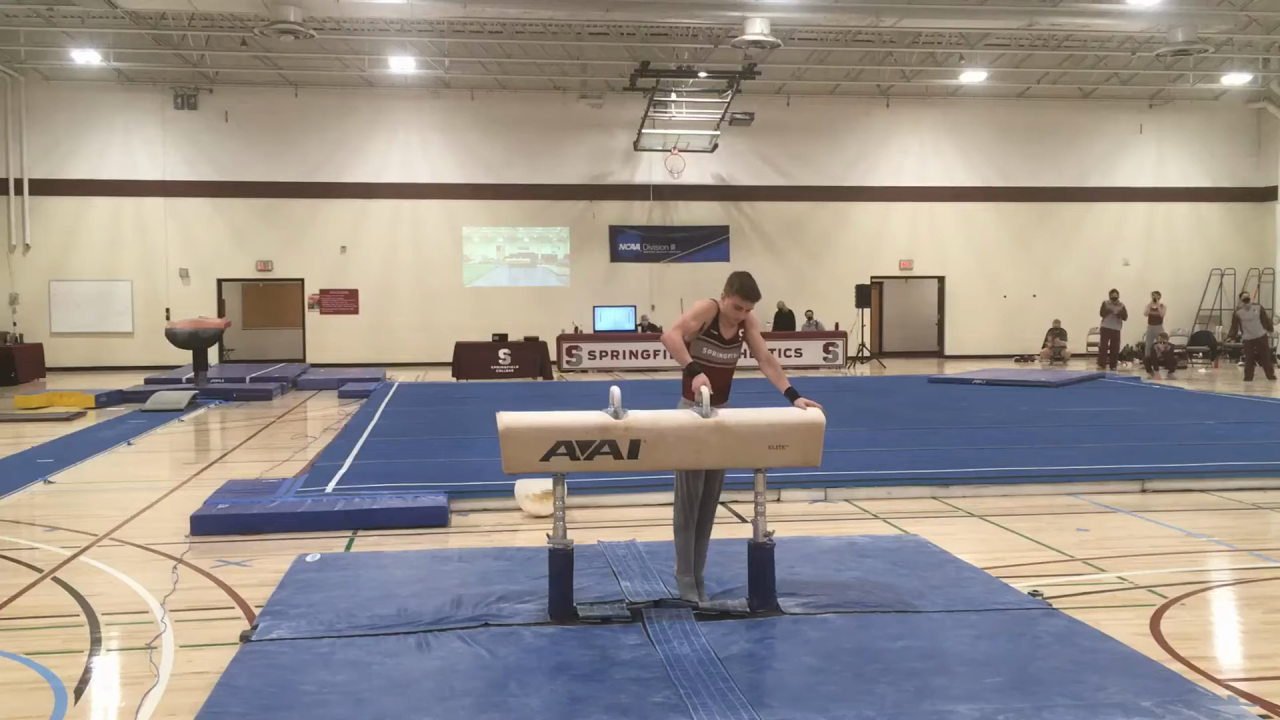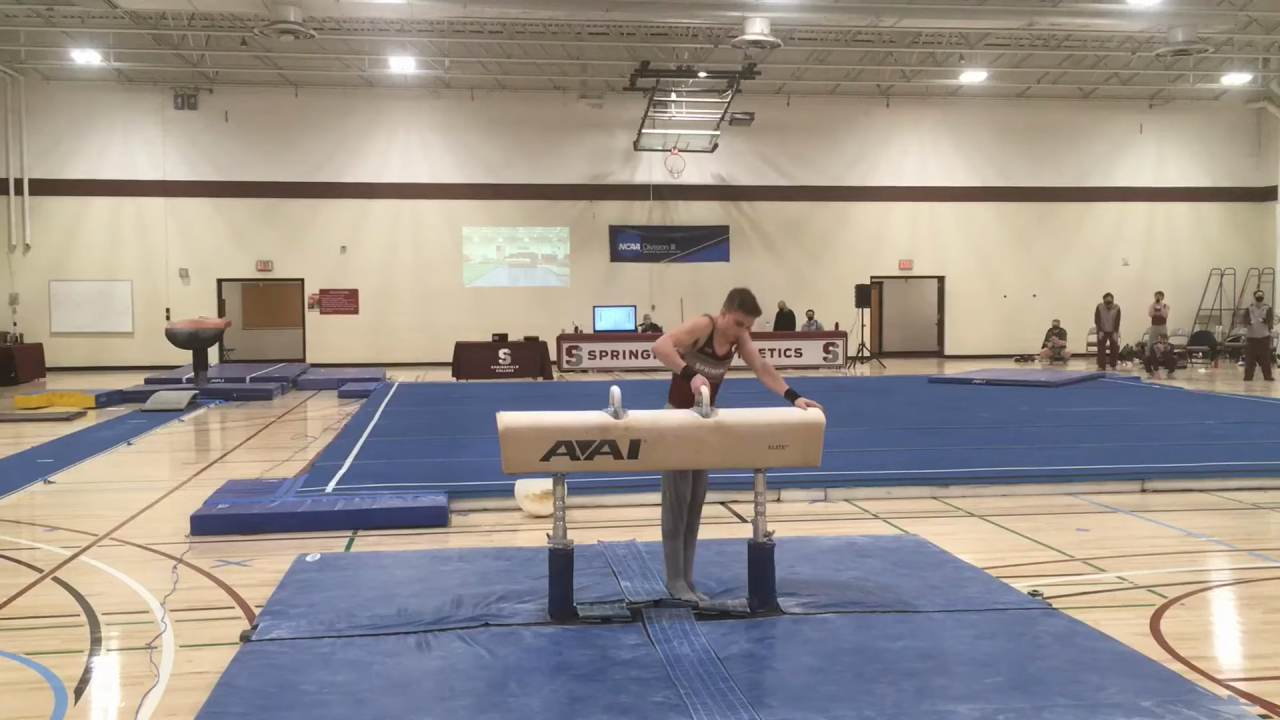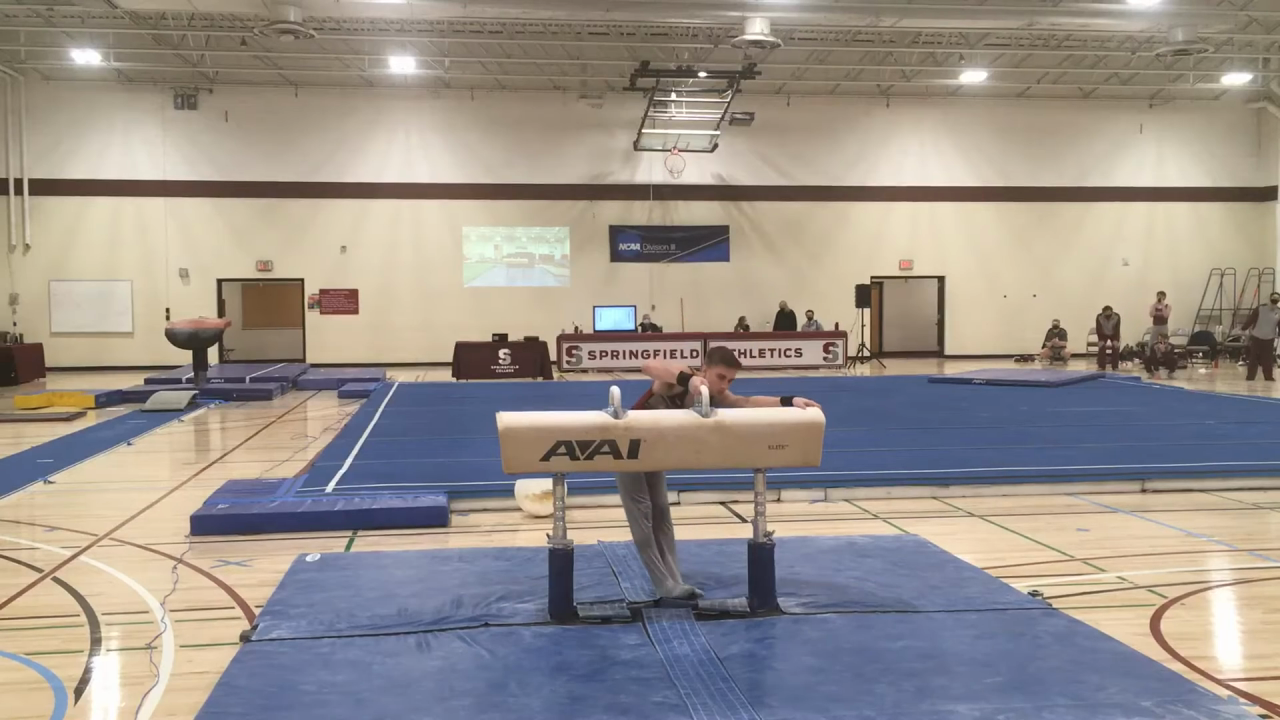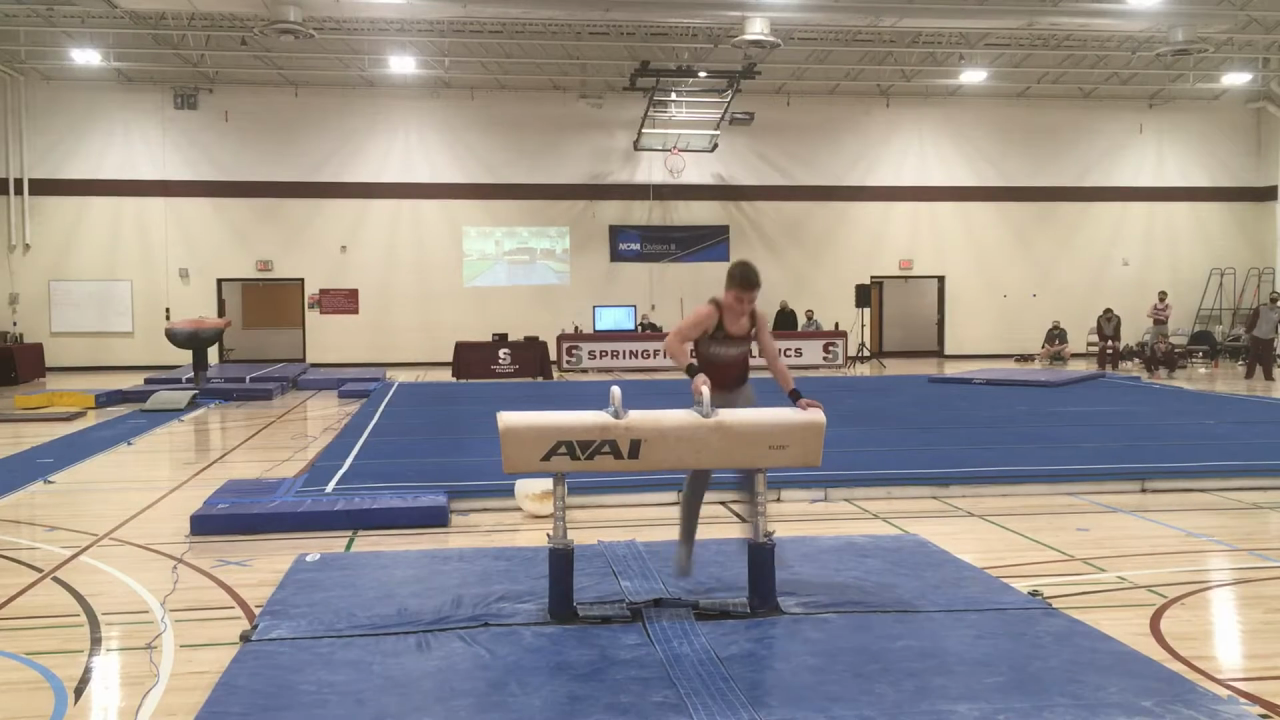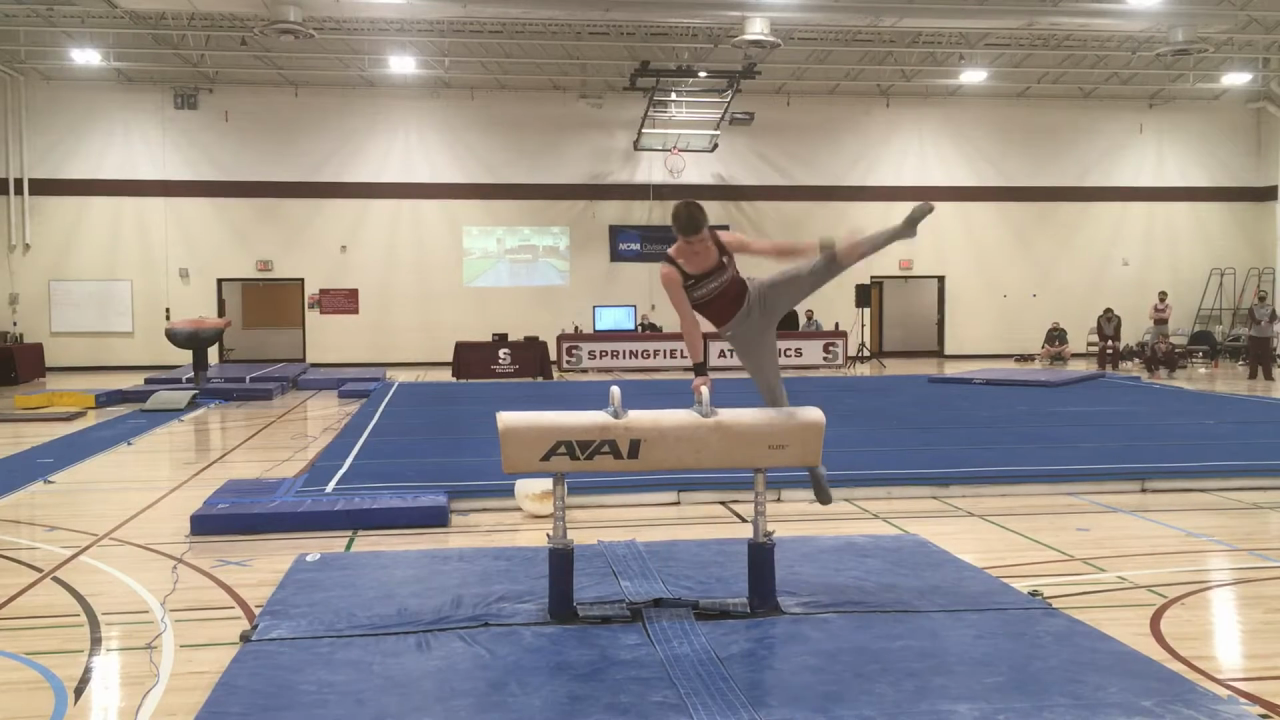
dt=0.4s
person 1, frame 1
left shoulder: (747, 322)
right shoulder: (705, 310)
left elbow: (766, 360)
right elbow: (670, 336)
left wrist: (792, 395)
right wrist: (694, 371)
left hip: (721, 412)
right hip: (693, 411)
left knee: (710, 499)
right knee: (690, 497)
left ankle: (698, 576)
right ankle: (685, 577)
person 1, frame 2
left shoulder: (738, 337)
right shoulder: (701, 325)
left elbow: (762, 368)
right elbow: (661, 346)
left wrist: (793, 397)
right wrist: (690, 375)
left knee: (695, 500)
right knee: (677, 499)
left ankle: (686, 578)
right ankle: (675, 580)
person 1, frame 3
left shoulder: (715, 395)
right shoulder: (683, 373)
left elbow: (747, 402)
right elbow: (648, 366)
left wrist: (788, 401)
right wrist: (687, 380)
left knee: (660, 509)
right knee: (641, 508)
left ankle: (673, 579)
right ankle: (665, 583)
person 1, frame 4
left shoulder: (757, 317)
right shoulder: (708, 313)
left elbow: (772, 359)
right elbow: (672, 342)
left wrist: (796, 397)
right wrist: (695, 374)
left hip: (741, 396)
right hip: (708, 400)
left knee: (753, 468)
right knee: (700, 476)
right ankle: (685, 546)
person 1, frame 5
left shoulder: (721, 240)
right shoulder: (670, 270)
left elbow: (769, 248)
right elbow: (688, 323)
left wrist: (823, 246)
right wrist: (699, 371)
left hip: (760, 299)
right hip: (742, 329)
left knee: (827, 266)
right knee: (775, 401)
left ankle: (902, 230)
right ankle: (812, 466)
